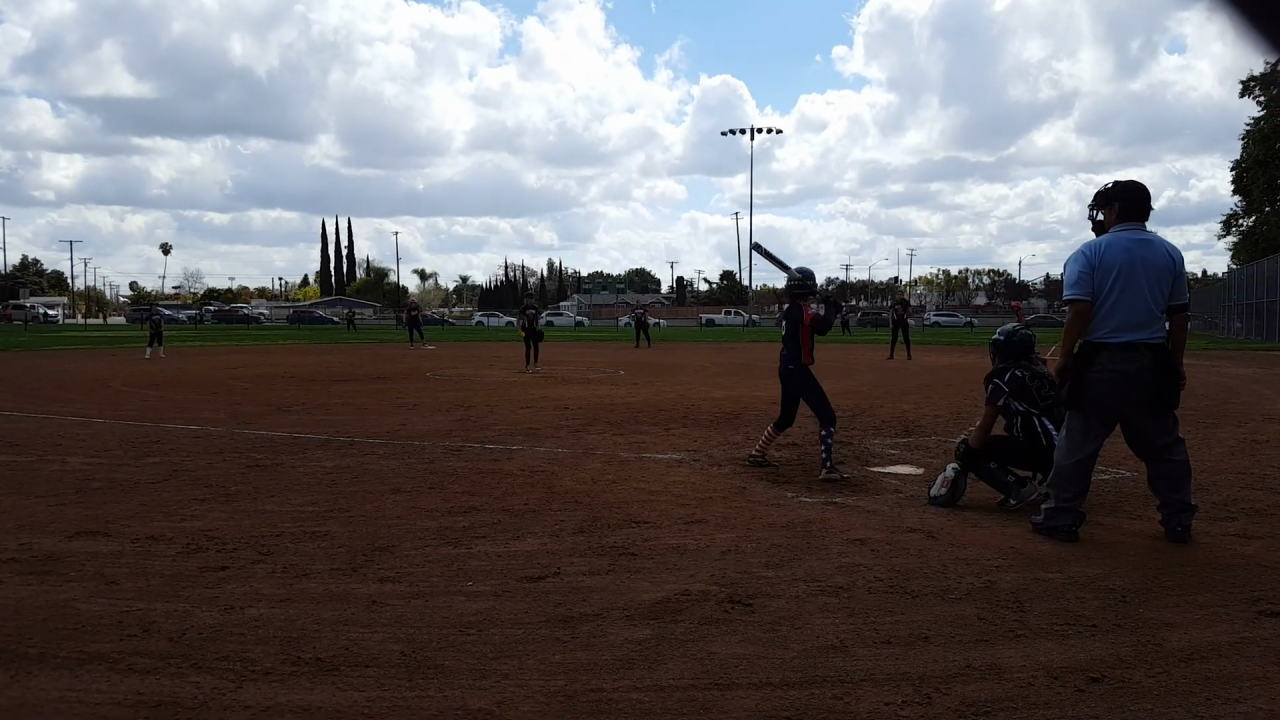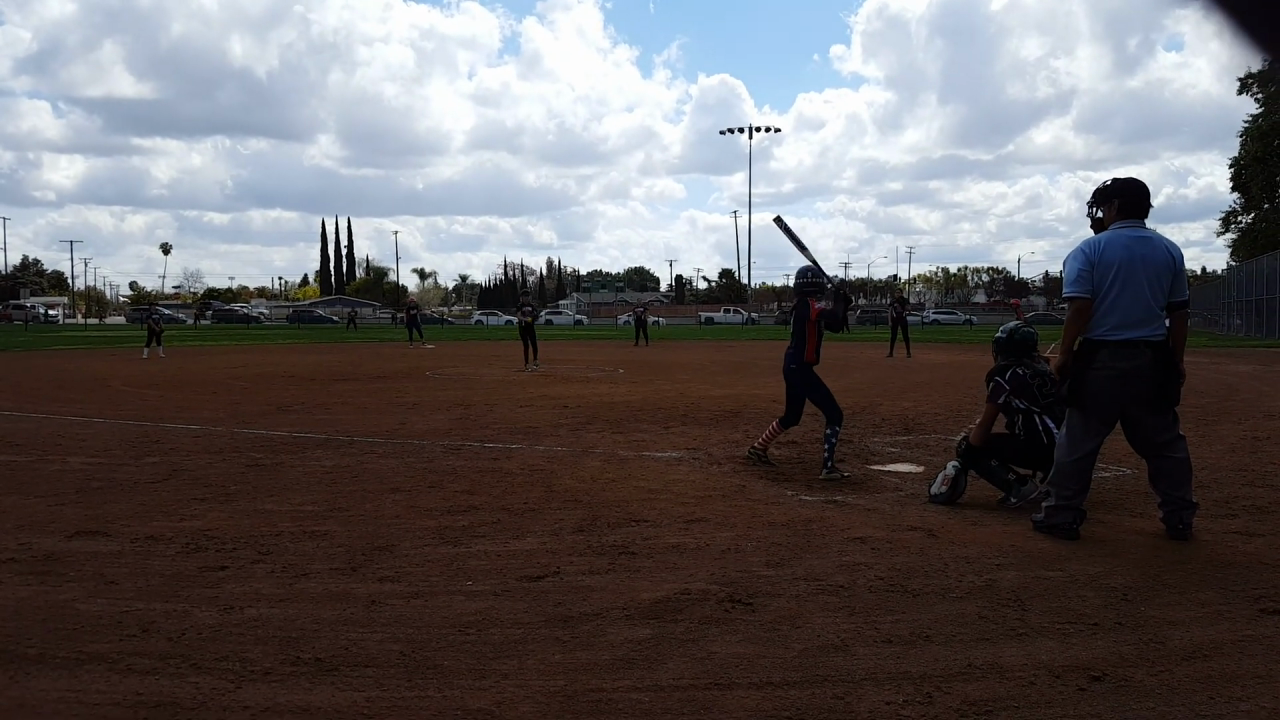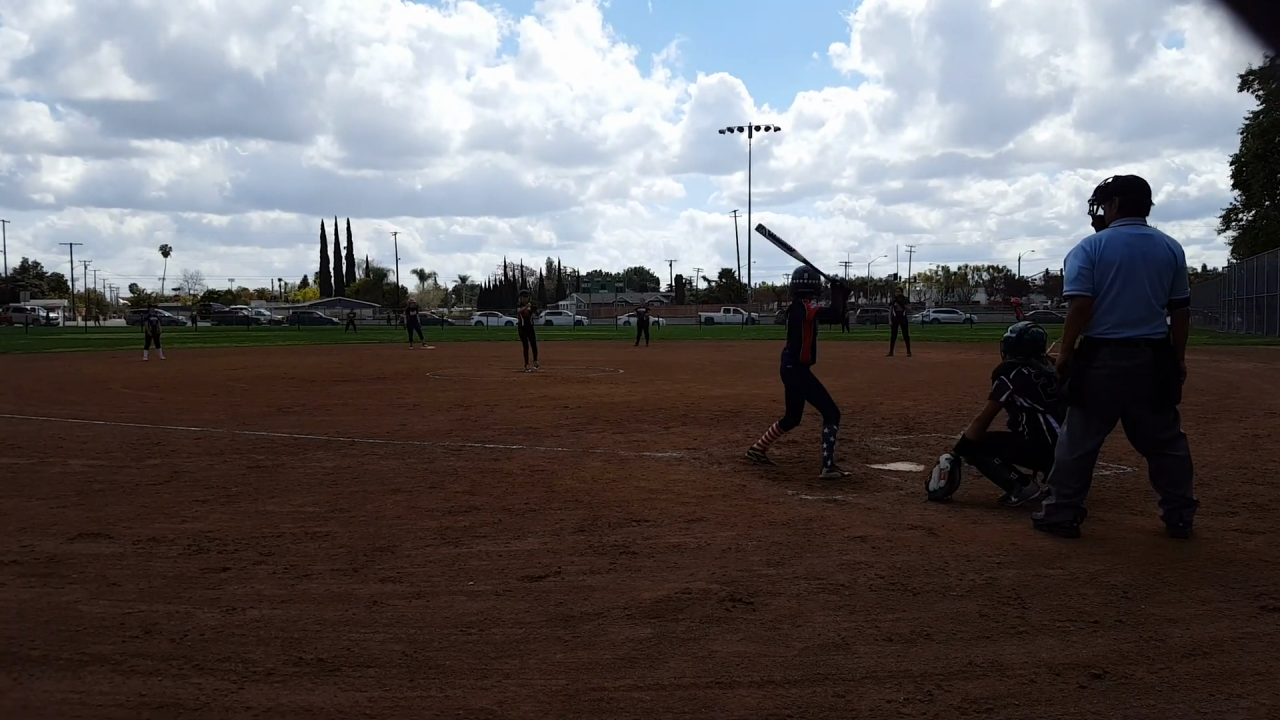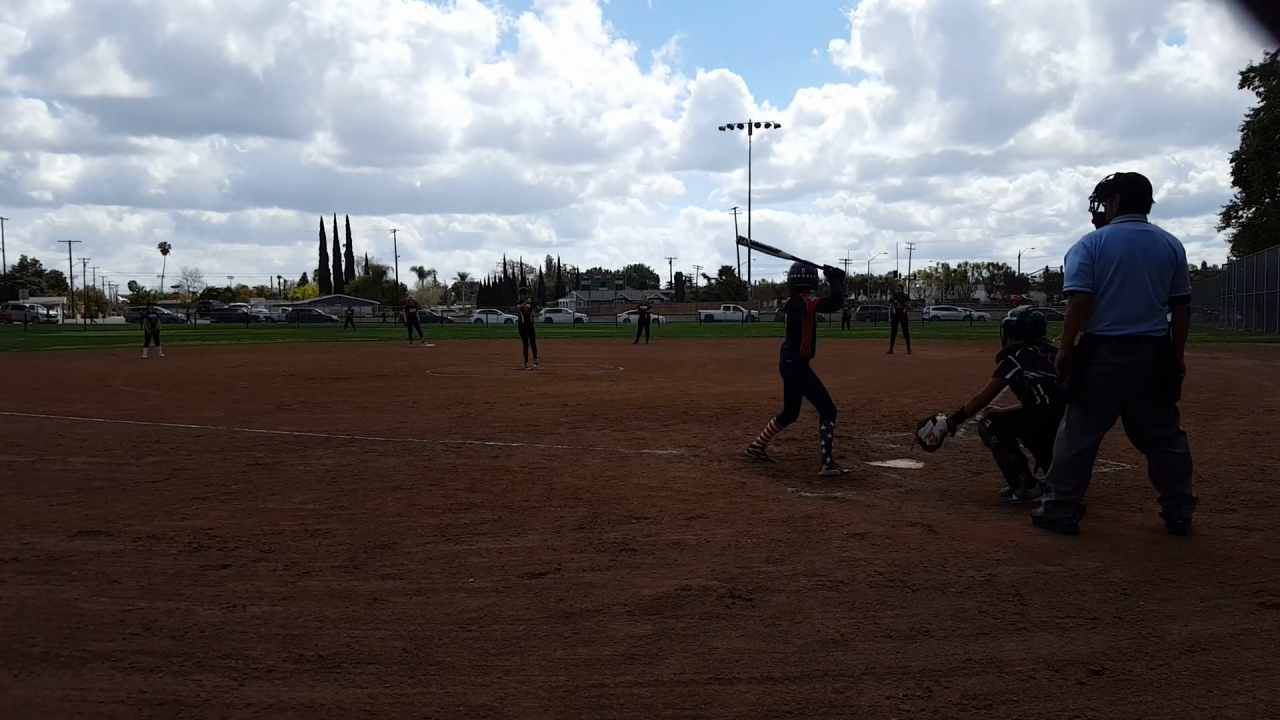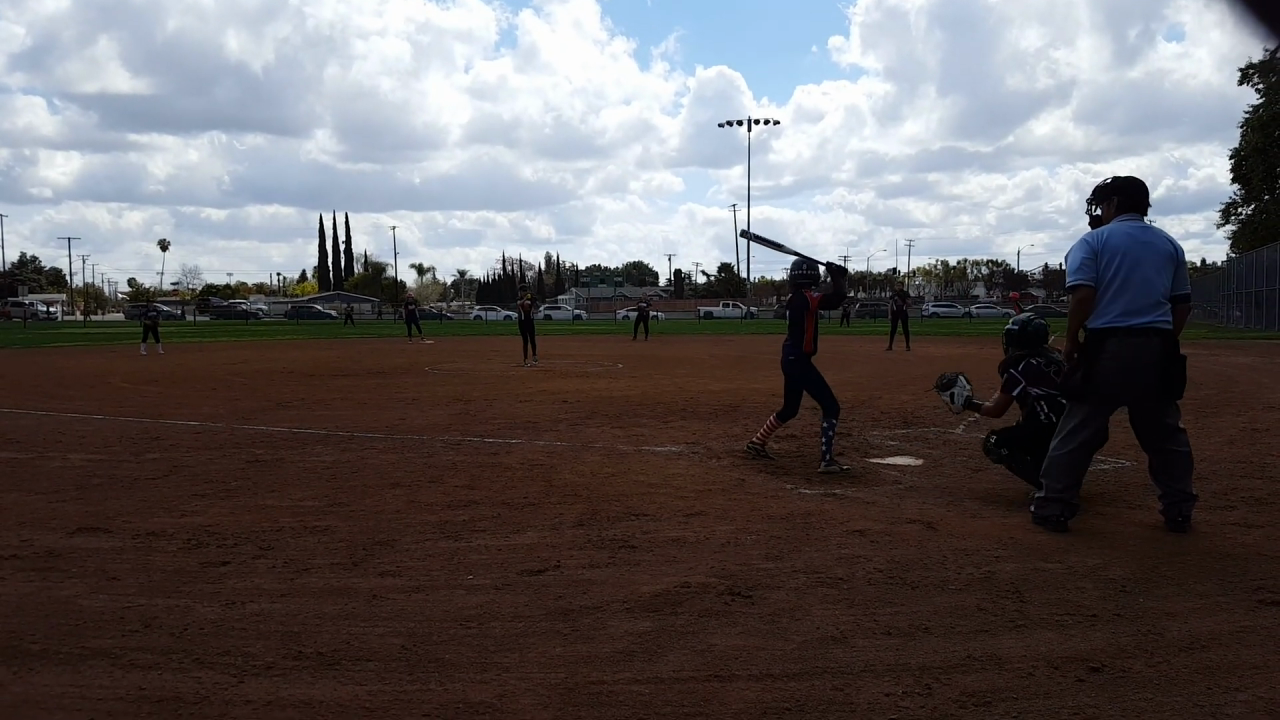
dt=0.3s
person 1, frame 1
left shoulder: (1091, 251)
right shoulder: (1171, 254)
left elbow: (1079, 311)
right elbow: (1178, 315)
left wrist: (1065, 357)
right wrist: (1176, 364)
left hip: (1100, 362)
right hip: (1152, 363)
left knee: (1078, 442)
right knee: (1164, 444)
left ankle: (1062, 518)
right ankle: (1178, 521)
person 1, frame 2
left shoulder: (1090, 249)
right shoulder: (1170, 250)
left elbow: (1079, 308)
right elbow: (1179, 312)
left wrist: (1064, 354)
right wrist: (1176, 360)
left hip: (1101, 360)
right hip: (1152, 361)
left knee: (1078, 439)
right knee: (1164, 441)
left ankle: (1062, 515)
right ankle: (1179, 518)
person 1, frame 3
left shoulder: (1091, 246)
right shoulder: (1171, 248)
left elbow: (1080, 306)
right elbow: (1180, 311)
left wrist: (1066, 352)
right wrist: (1178, 358)
left hip: (1102, 358)
right hip: (1154, 358)
left knee: (1080, 437)
right knee: (1165, 439)
left ankle: (1063, 513)
right ankle: (1180, 516)
person 1, frame 4
left shoulder: (1092, 243)
right shoulder: (1172, 245)
left elbow: (1080, 302)
right elbow: (1181, 308)
left wrist: (1066, 347)
right wrist: (1176, 354)
left hip: (1102, 354)
right hip: (1154, 355)
left knee: (1078, 434)
right knee: (1164, 436)
left ankle: (1061, 510)
right ankle: (1179, 513)
person 1, frame 5
left shoulder: (1094, 240)
right shoulder: (1170, 244)
left elbow: (1082, 296)
right elbow: (1182, 305)
left wrist: (1072, 341)
left hip: (1106, 348)
right hip: (1157, 349)
left knee: (1077, 430)
right knee: (1166, 432)
left ankle: (1053, 506)
right ankle: (1179, 510)
person 2, frame 1
left shoulder: (791, 309)
right shoulder: (800, 309)
left elbow: (821, 330)
right elbow: (824, 325)
left wrist: (832, 310)
right wrist: (829, 306)
left hip: (788, 369)
right hip: (797, 370)
left knee: (785, 418)
right knee: (827, 416)
left ankle: (757, 455)
right ankle: (828, 467)
person 2, frame 2
left shoulder: (806, 307)
right shoulder: (808, 305)
left elbow: (835, 326)
right elbow: (834, 318)
left wrist: (843, 306)
right wrist: (838, 301)
left hip: (794, 367)
right hip: (801, 369)
left knee: (791, 417)
right knee: (834, 415)
left ankle: (758, 448)
right ankle: (828, 467)
person 2, frame 3
left shoulder: (801, 308)
right shoulder: (803, 307)
left elbow: (834, 317)
right elbow: (834, 314)
left wrist: (842, 297)
right wrist: (837, 292)
left hip: (792, 368)
right hip: (797, 369)
left knee: (791, 418)
right knee: (831, 413)
left ankle: (757, 449)
right ankle: (828, 466)
person 2, frame 4
left shoulder: (797, 301)
right shoulder: (802, 301)
left elbow: (833, 302)
right elbow: (836, 302)
left wrist: (838, 281)
right wrist: (833, 278)
left hip: (790, 363)
right hip: (796, 364)
left knee: (790, 413)
right knee: (828, 410)
left ankle: (757, 447)
right ankle: (828, 463)
person 2, frame 5
left shoulder: (798, 298)
right shoulder: (805, 298)
left elbow: (834, 300)
right elbow: (838, 297)
left wrist: (840, 278)
right wrist: (835, 275)
left hip: (791, 359)
right hip: (799, 361)
left knee: (789, 409)
right knee: (831, 407)
left ankle: (757, 443)
right ankle: (827, 461)
person 3, frame 1
left shoulder: (1003, 376)
right shoulder: (1038, 370)
left elbow: (984, 428)
left wrist: (961, 464)
left hip: (1039, 450)
left knee: (967, 449)
left ankle: (1019, 489)
person 3, frame 2
left shoulder: (1004, 374)
right shoulder: (1042, 369)
left elbow: (985, 425)
left wrist: (962, 462)
left hip: (1038, 448)
left knee: (968, 446)
left ankle: (1020, 487)
person 3, frame 3
left shoulder: (1010, 373)
right shoulder: (1049, 370)
left elbow: (982, 420)
left wrist: (955, 455)
left hip: (1041, 449)
left knee: (971, 444)
left ankle: (1021, 486)
person 3, frame 4
left shoulder: (1016, 355)
right shoulder: (1048, 350)
left elbow: (984, 397)
left wrist: (952, 421)
right wrist: (1000, 412)
left hip: (1052, 415)
left knee: (990, 425)
left ankle: (1026, 488)
person 3, frame 5
left shoulder: (1019, 364)
right shoulder: (1054, 357)
left elbow: (997, 410)
left wrist: (969, 404)
left hip: (1054, 432)
left knee: (994, 443)
